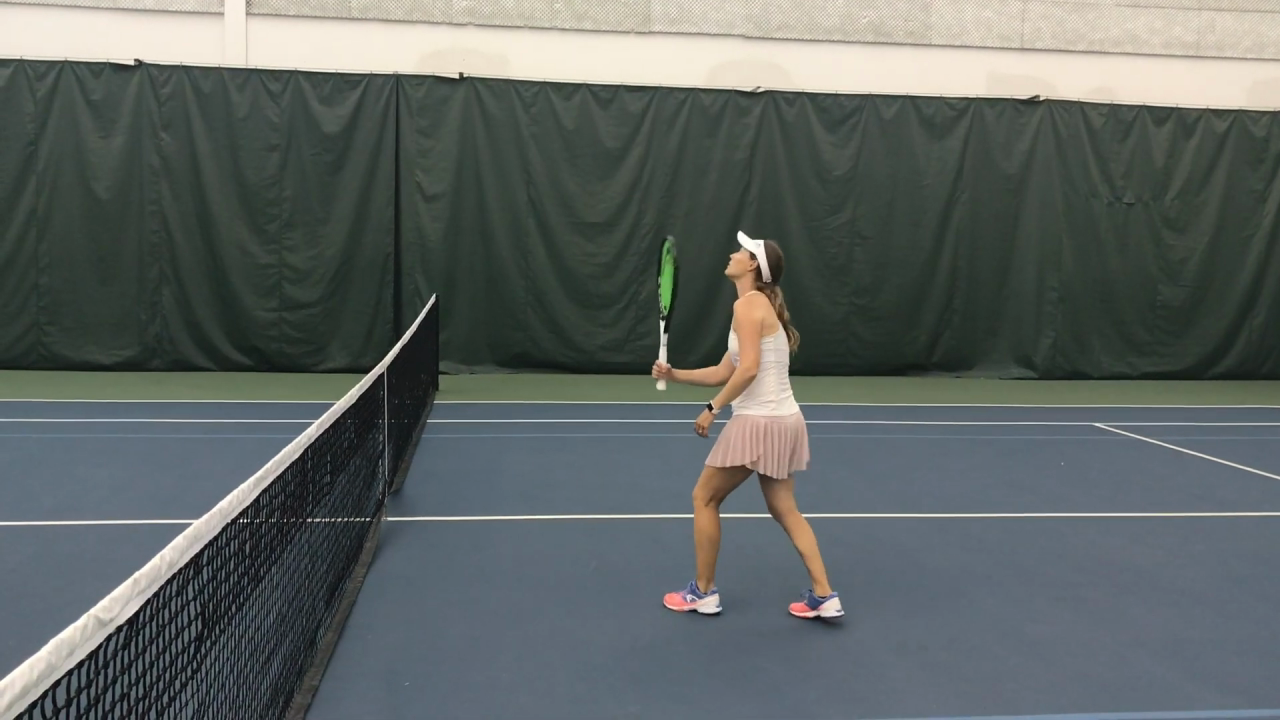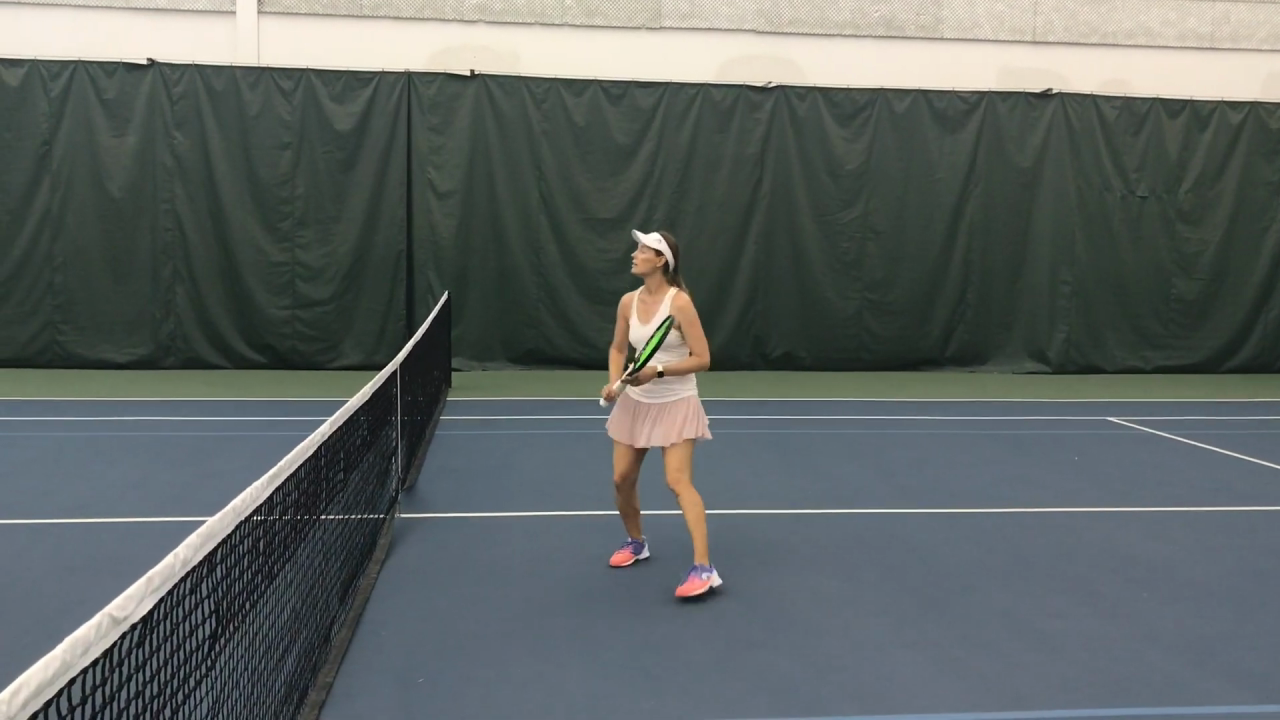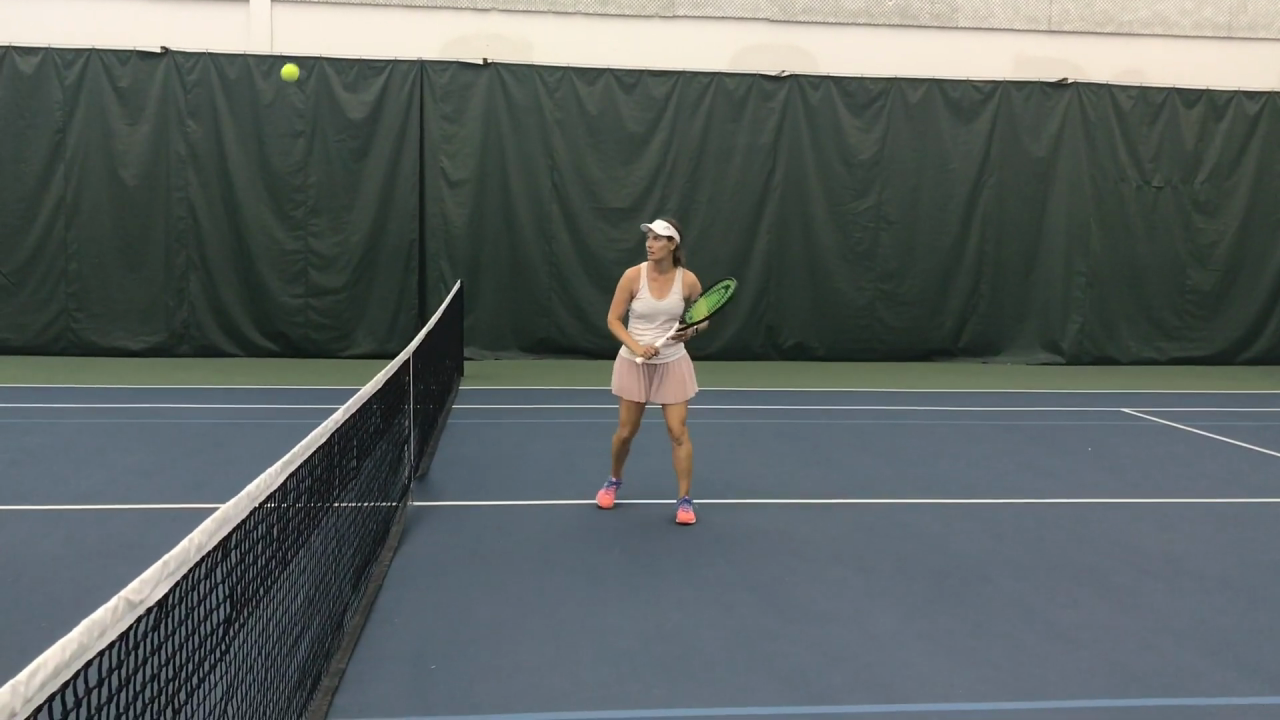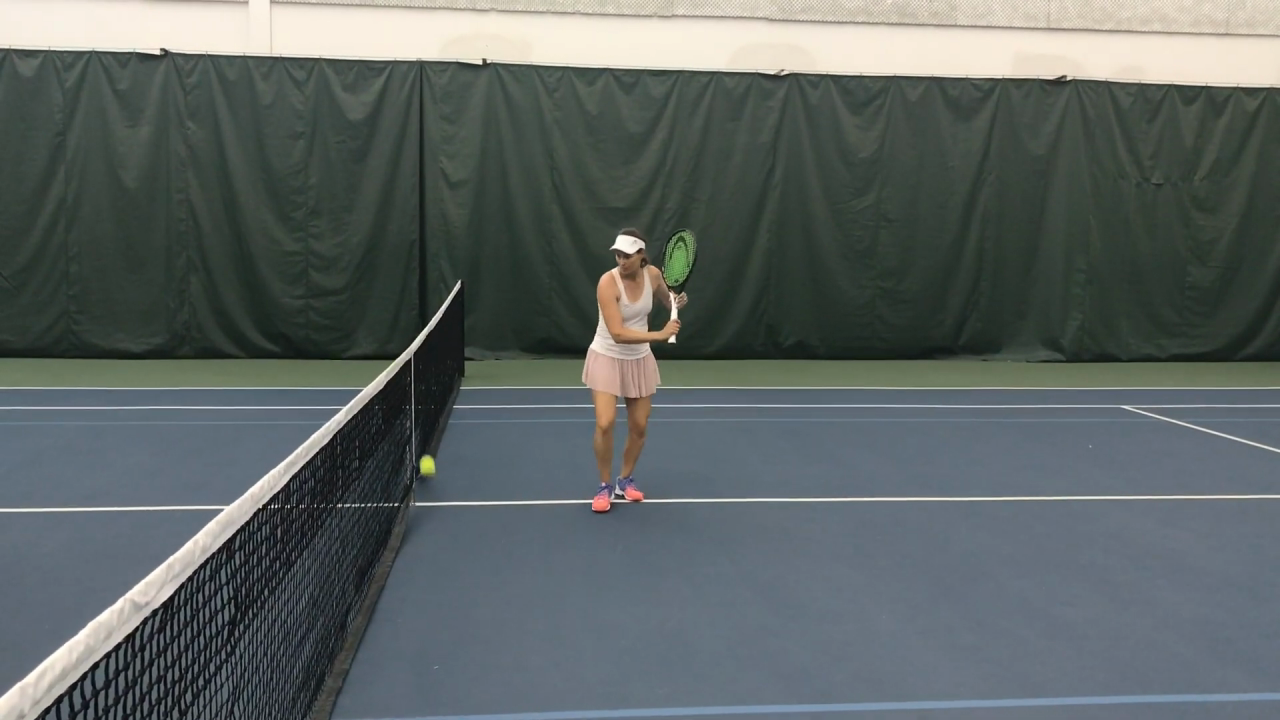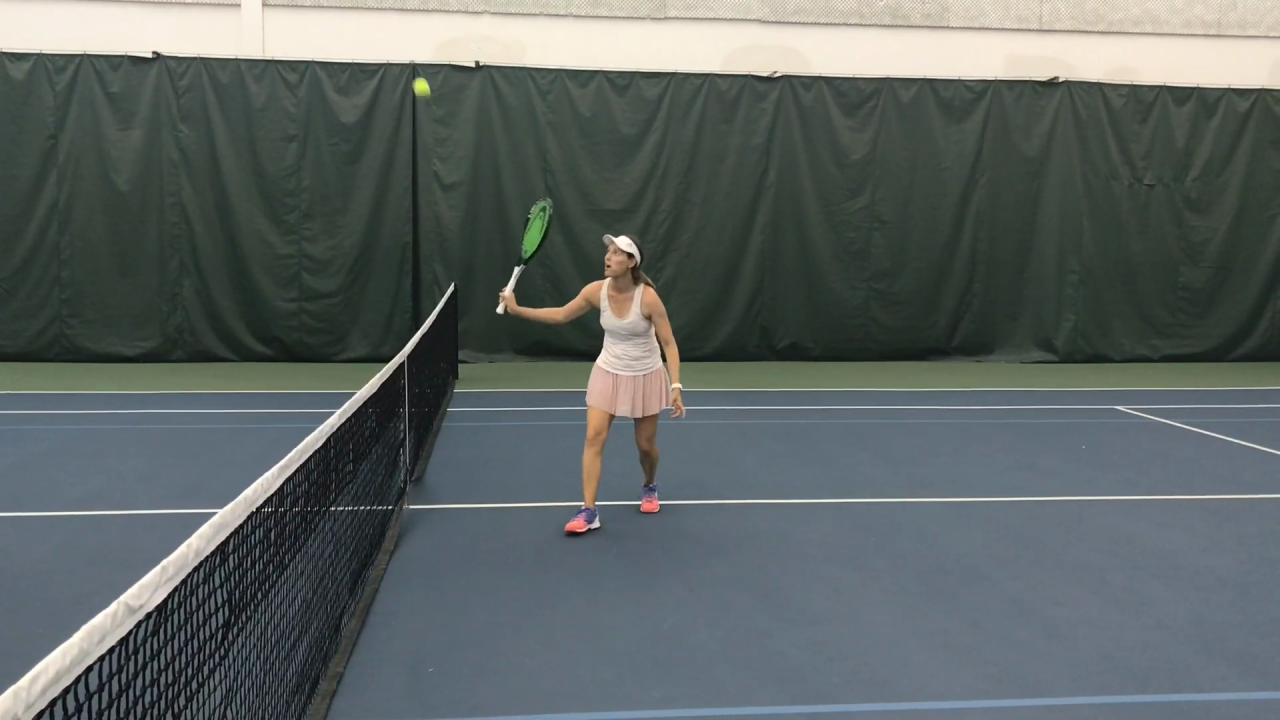
dt=1s
person 1, frame 1
left shoulder: (748, 304)
right shoulder: (759, 306)
left elbow: (748, 369)
right elbow: (725, 372)
left wrist: (711, 409)
right wrist: (675, 373)
left hip: (758, 423)
right hip: (782, 421)
left knee: (704, 498)
right knee: (785, 510)
left ankle: (703, 591)
right ankle: (824, 596)
person 1, frame 2
left shoulder: (680, 302)
right shoulder: (627, 302)
left elbow: (703, 359)
right elbow: (619, 349)
left wrist: (657, 372)
right wrist: (613, 382)
left hip: (676, 404)
right hip: (635, 403)
left knee: (679, 483)
right knee: (621, 480)
left ankle: (704, 569)
right ankle: (636, 541)
person 1, frame 3
left shoulder: (688, 280)
right shoulder: (632, 276)
left elbow: (702, 319)
right elbow: (614, 320)
left wrist: (690, 331)
right wrist: (637, 347)
left hip: (672, 364)
right hip: (634, 363)
left knee: (679, 433)
right knee: (626, 432)
left ankle: (684, 499)
right ankle: (614, 481)
person 1, frame 4
left shoulder: (652, 274)
right shoulder: (608, 283)
left elbow: (668, 299)
right elbow: (618, 334)
left wrist: (678, 301)
right wrist: (660, 335)
left hip: (639, 359)
right hip: (606, 358)
left knee: (639, 426)
right knee: (605, 424)
left ankle: (625, 480)
right ankle: (605, 485)
person 1, frame 5
left shoulder: (648, 297)
right shoulder: (595, 291)
left elbow: (670, 345)
right elbow: (562, 314)
left wrist: (676, 387)
right wrist: (518, 309)
left hip: (645, 376)
right hip: (607, 372)
left knee: (646, 445)
right knee: (594, 437)
left ankle: (649, 488)
right ankle: (588, 511)
